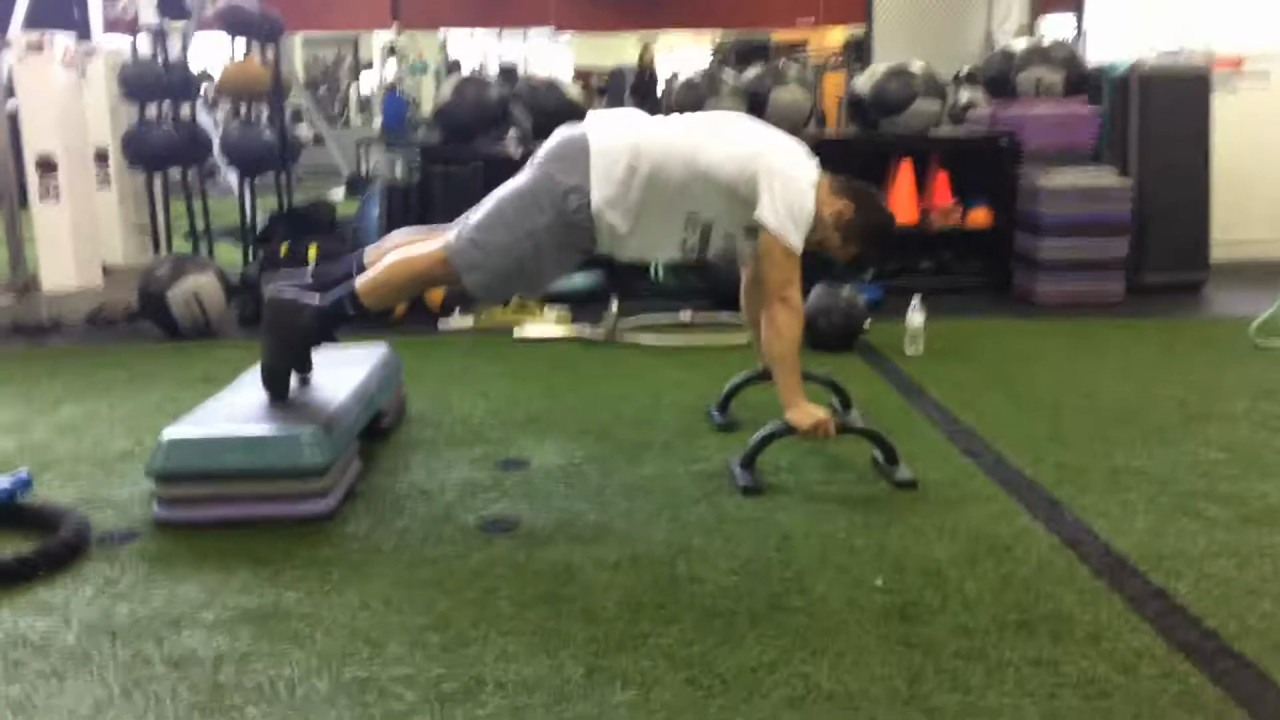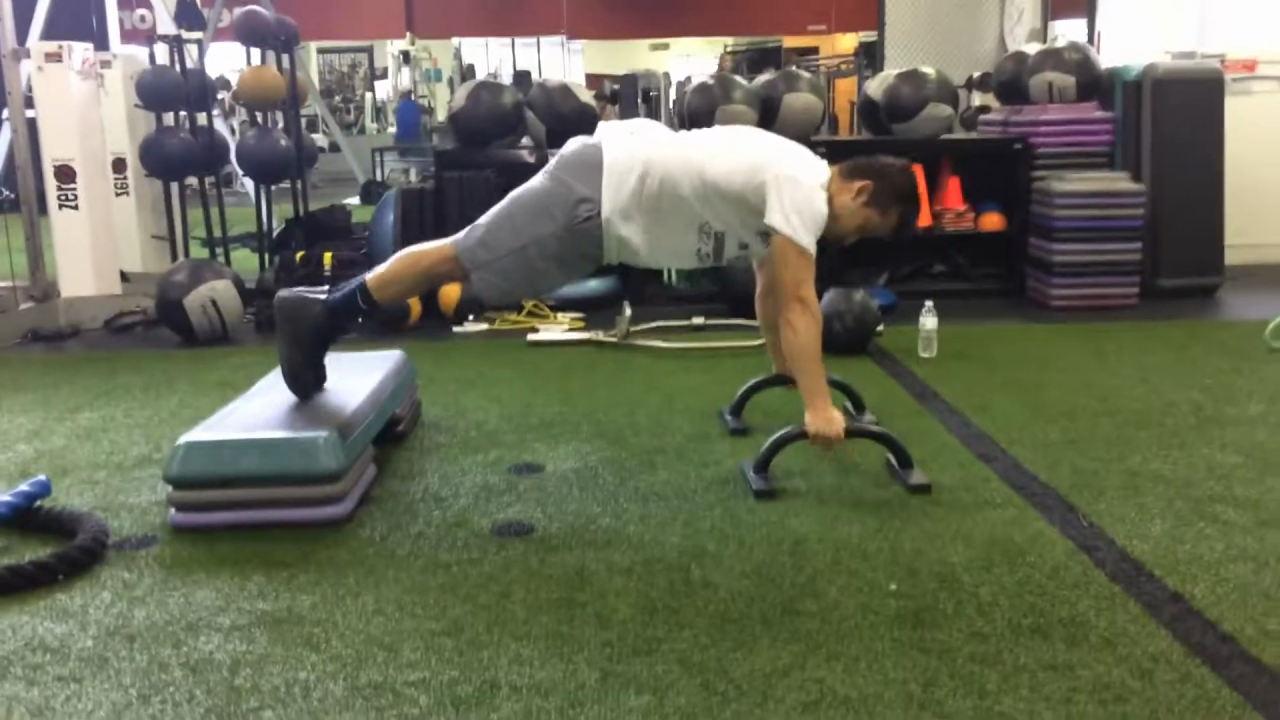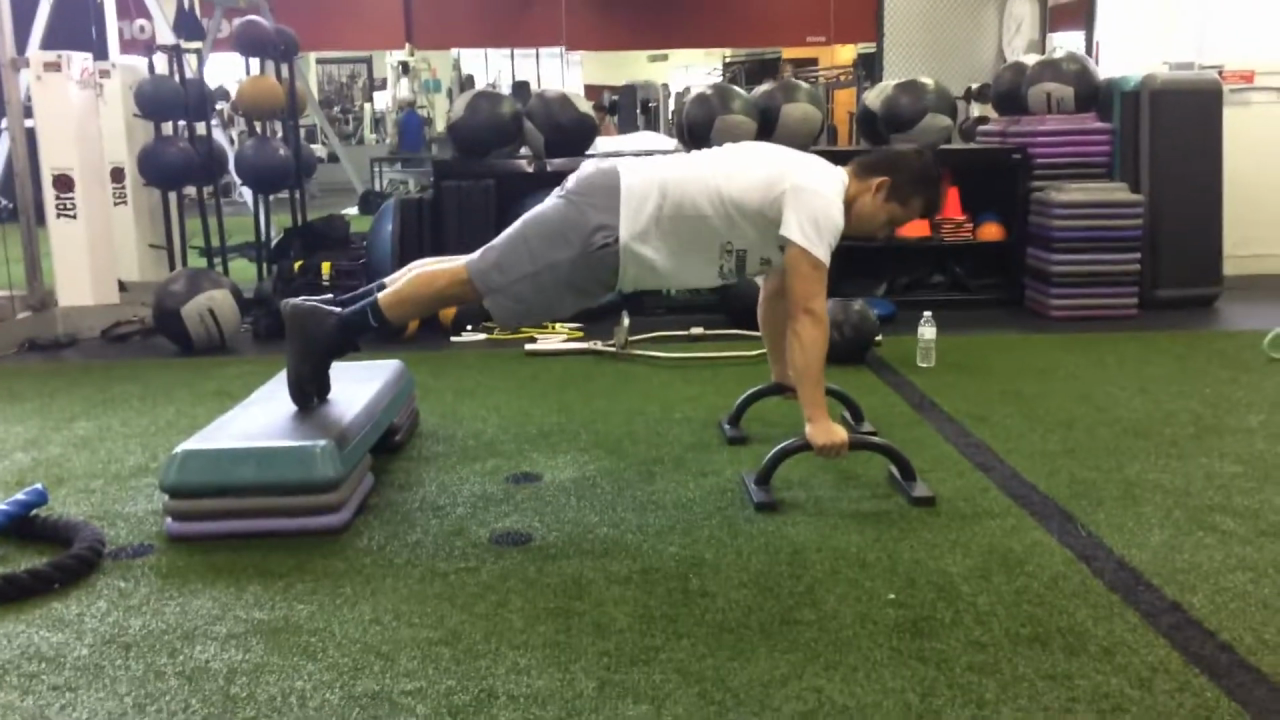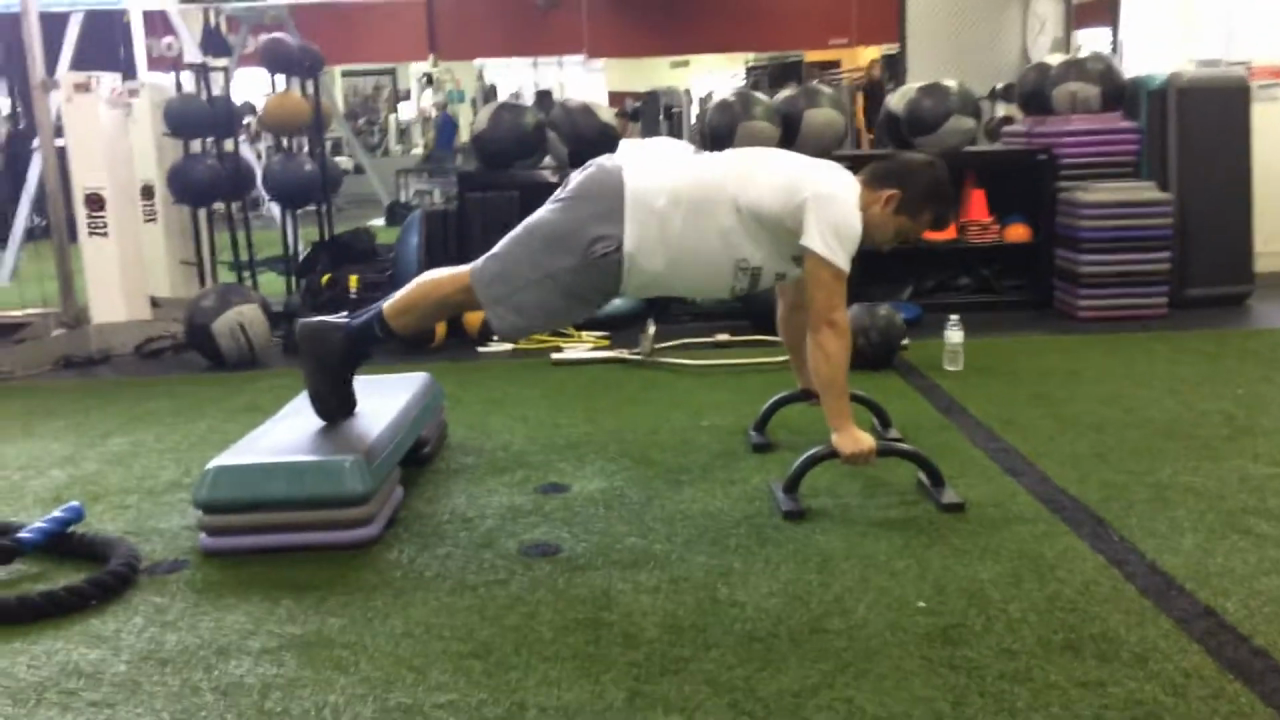
dt=0.7s
person 1, frame 1
left shoulder: (777, 176)
right shoulder: (794, 189)
left elbow: (756, 282)
right elbow: (782, 299)
left wrist: (771, 366)
right wrist: (795, 403)
left hip: (598, 168)
right hip: (589, 183)
left knee: (454, 241)
right knee: (453, 260)
left ankle: (319, 288)
right ankle: (308, 319)
person 1, frame 2
left shoulder: (790, 182)
right shoulder: (805, 191)
left elbow: (771, 288)
right elbow: (798, 303)
left wrist: (786, 370)
right wrist: (818, 406)
left hip: (607, 186)
right hip: (597, 192)
left knee: (465, 255)
right knee: (460, 261)
left ankle: (328, 303)
right ankle: (321, 315)
person 1, frame 3
left shoulder: (806, 187)
right shoulder: (821, 198)
left elbow: (776, 294)
right elbow: (808, 311)
left wrist: (782, 374)
right wrist: (817, 417)
left hip: (617, 207)
right hip: (610, 222)
left knee: (475, 272)
right knee: (472, 282)
left ankle: (336, 310)
right ankle: (330, 326)
person 1, frame 4
left shoulder: (819, 195)
right shoulder: (841, 207)
left elbow: (794, 305)
right elbow: (829, 321)
left wrist: (808, 384)
right wrist: (842, 426)
left hip: (622, 204)
right hip: (612, 223)
left knee: (480, 283)
right knee: (475, 285)
left ankle: (349, 333)
right ankle: (341, 339)
